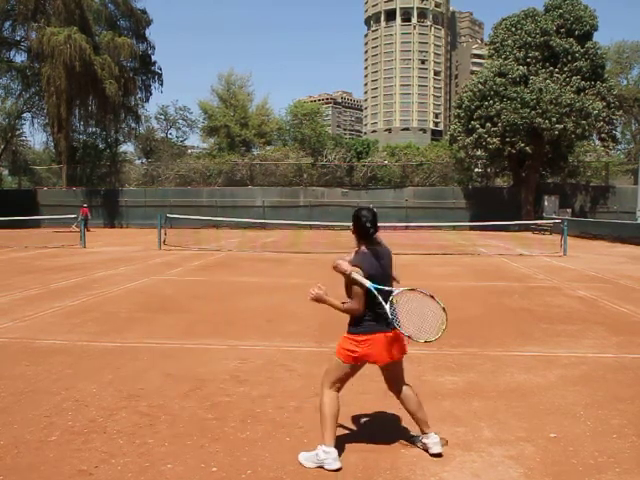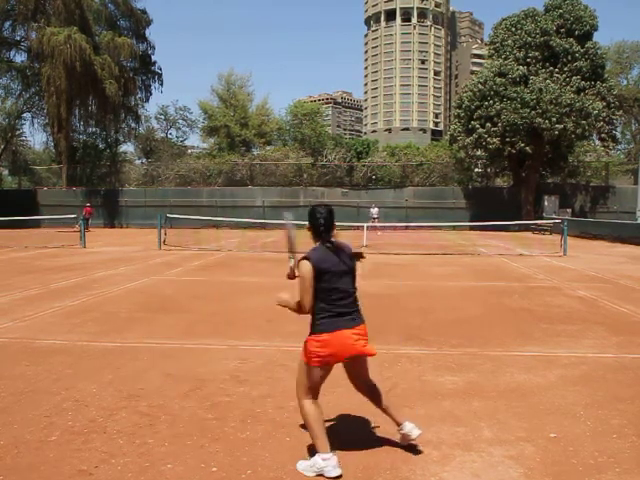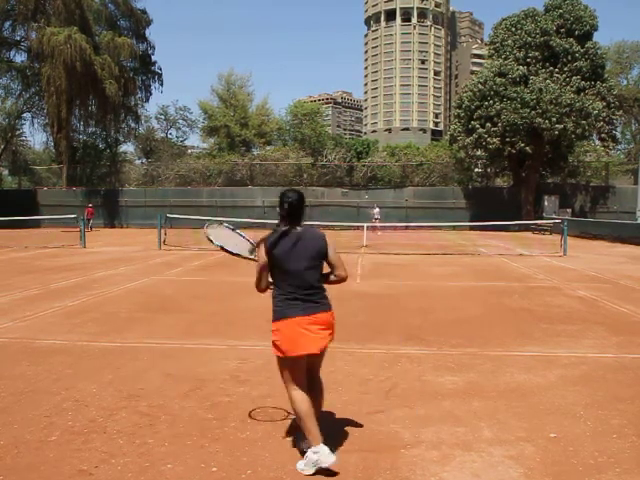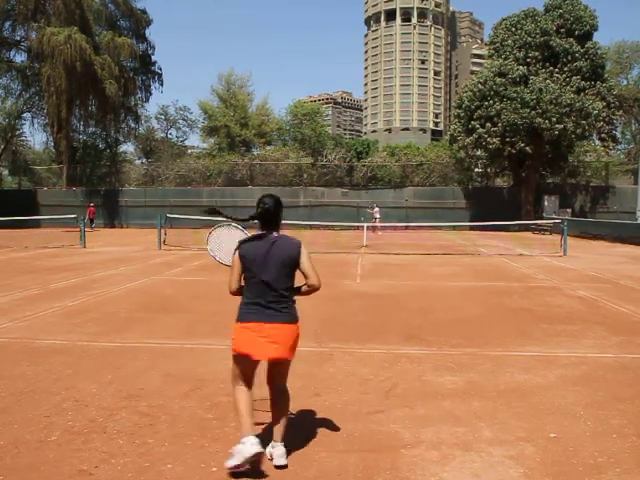
dt=0.2s
person 1, frame 1
left shoulder: (358, 262)
right shoulder: (382, 249)
left elbow: (357, 309)
left wrist: (326, 298)
right wrist: (346, 266)
left hip: (363, 336)
right hip: (390, 333)
left knee: (330, 388)
right knee: (400, 386)
left ankle: (327, 451)
right ankle: (429, 438)
person 1, frame 2
left shoulder: (309, 261)
right shoulder: (346, 251)
left elbow: (305, 307)
left wrist: (287, 302)
left hip: (326, 335)
right hip: (356, 330)
left knee: (305, 396)
right knee: (363, 382)
right ankle: (404, 426)
person 1, frame 3
left shoulder: (268, 242)
right shoulder: (320, 238)
left elbow: (260, 286)
right elbow: (342, 275)
left hip: (288, 321)
right hip: (321, 316)
left knee: (295, 386)
right knee: (312, 377)
left ankle: (318, 450)
right ankle: (314, 443)
person 1, frame 4
left shoulder: (244, 247)
right shoulder: (296, 246)
left elbow: (234, 288)
right elbow: (315, 284)
left hip: (251, 325)
right hip: (285, 326)
left knee: (241, 384)
right knee: (278, 384)
left ankle: (248, 441)
right ankle: (278, 447)
